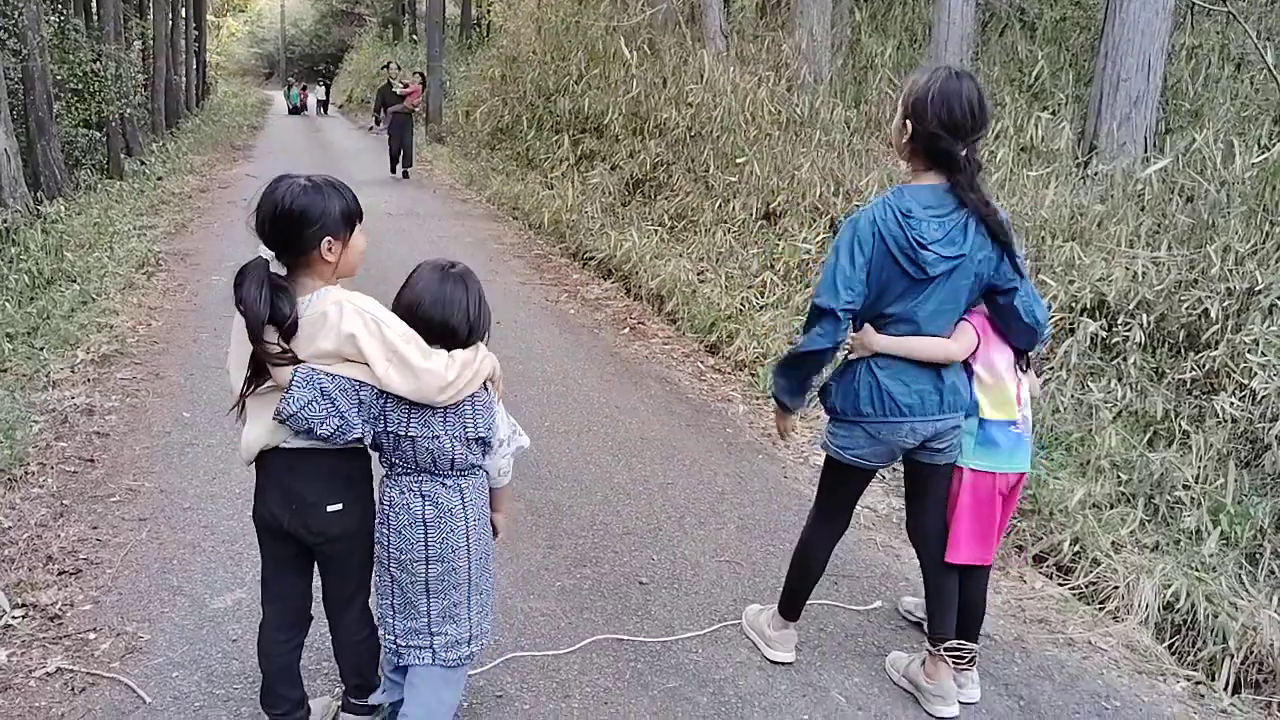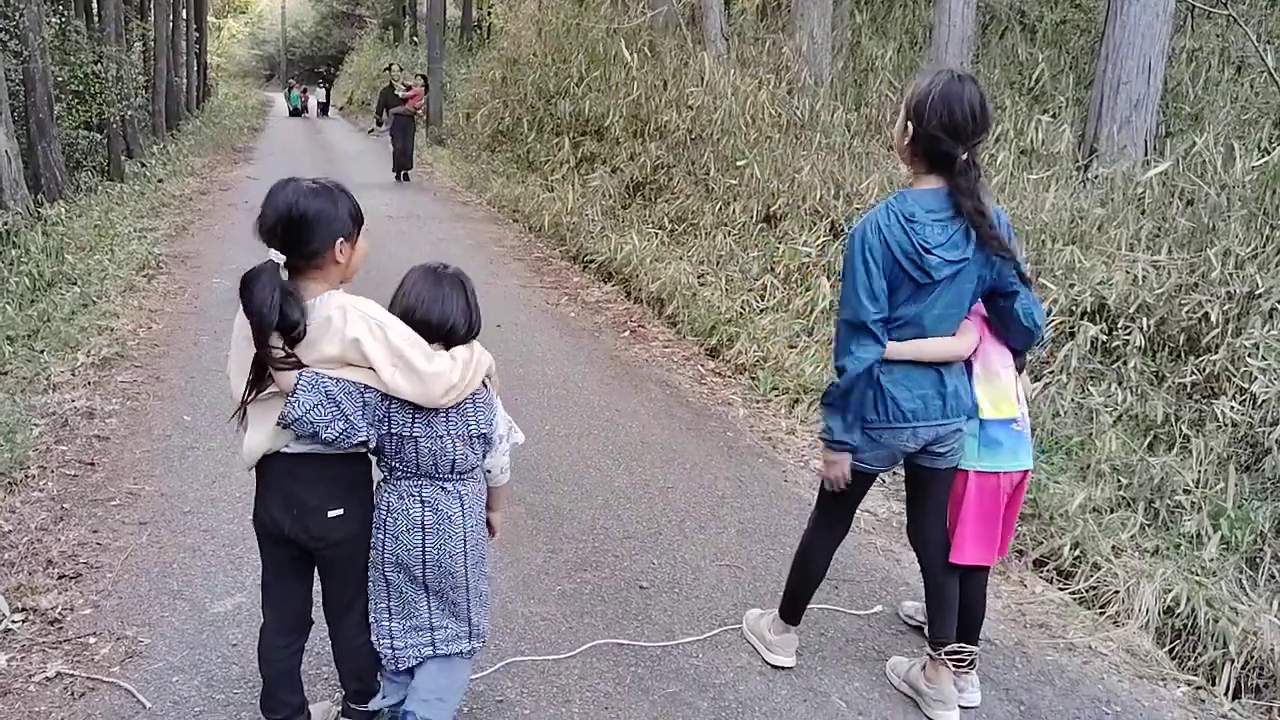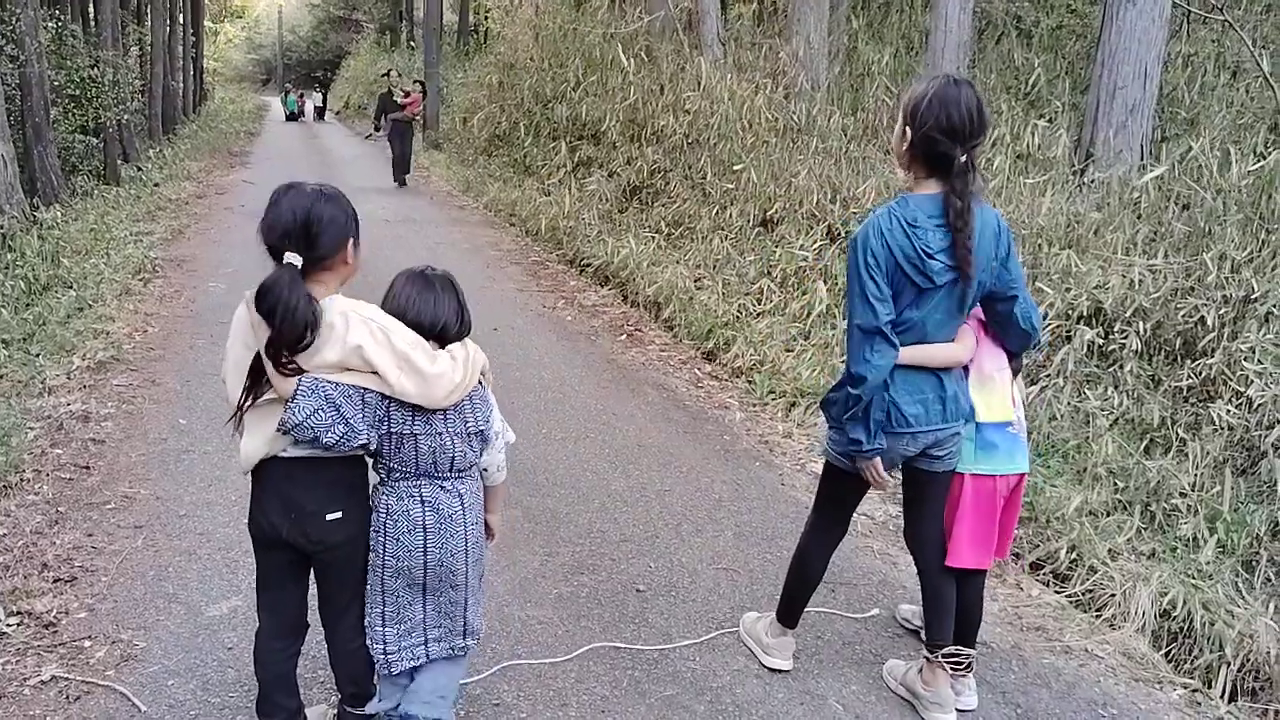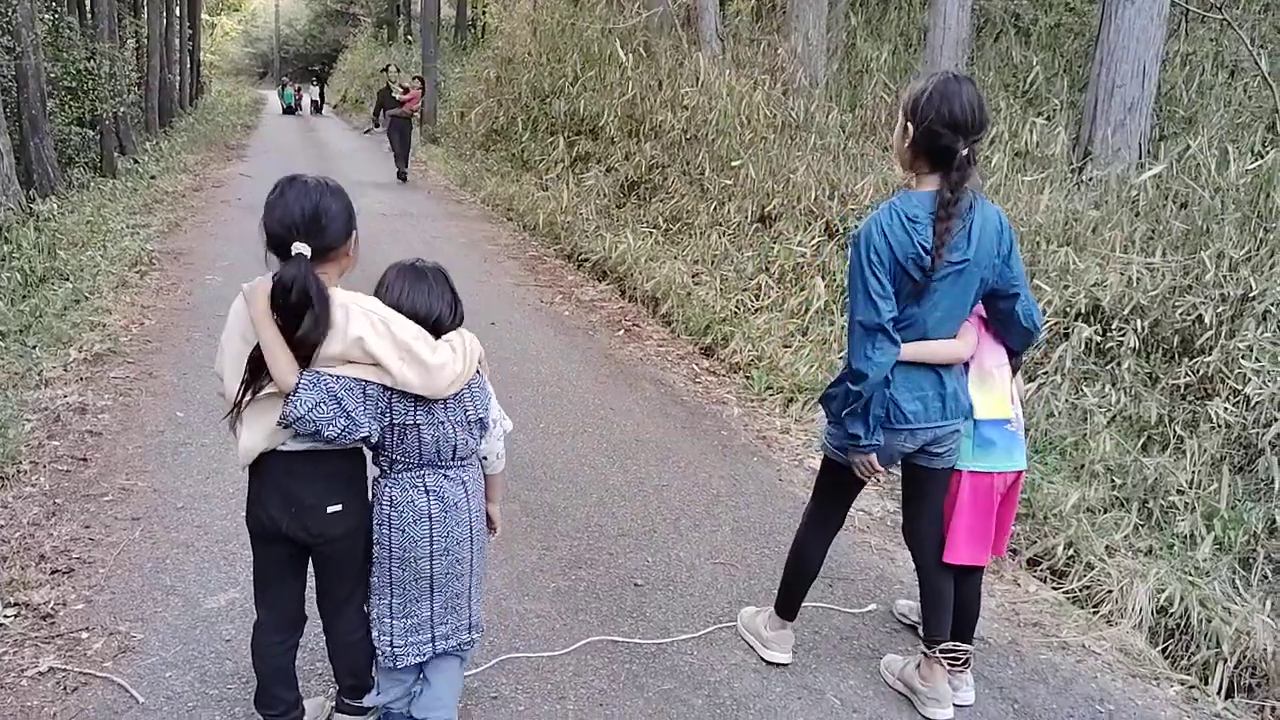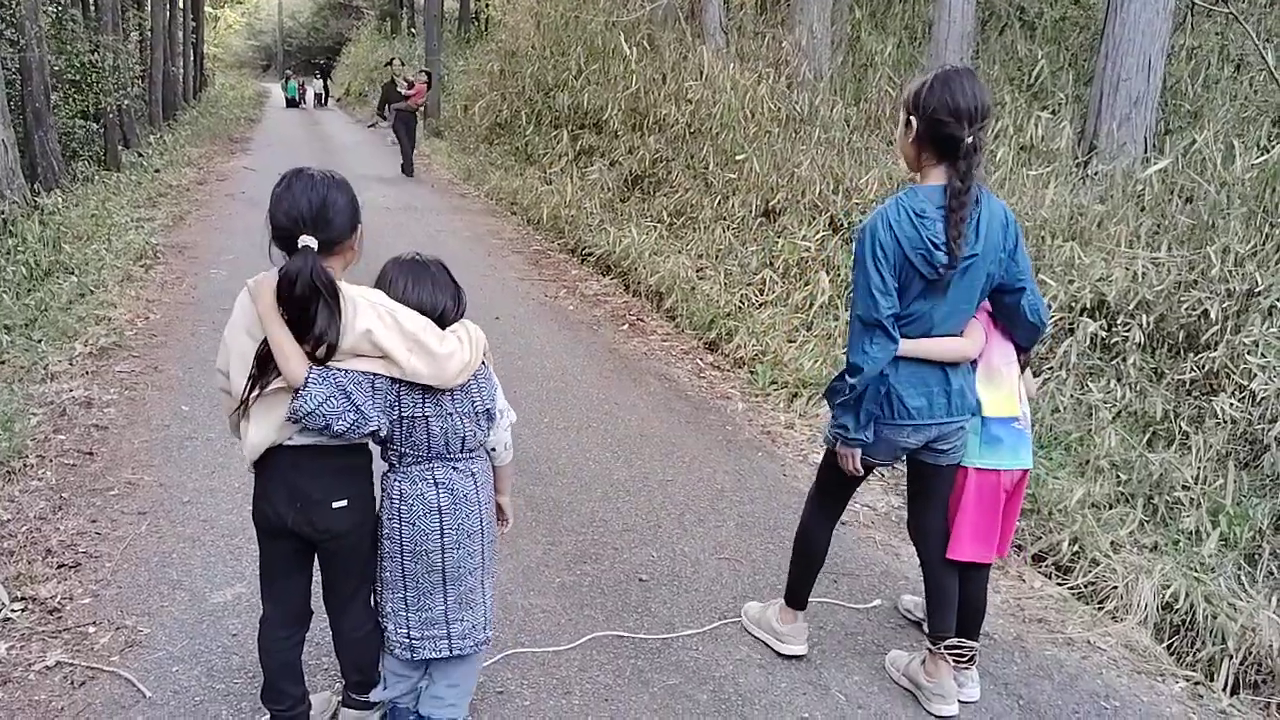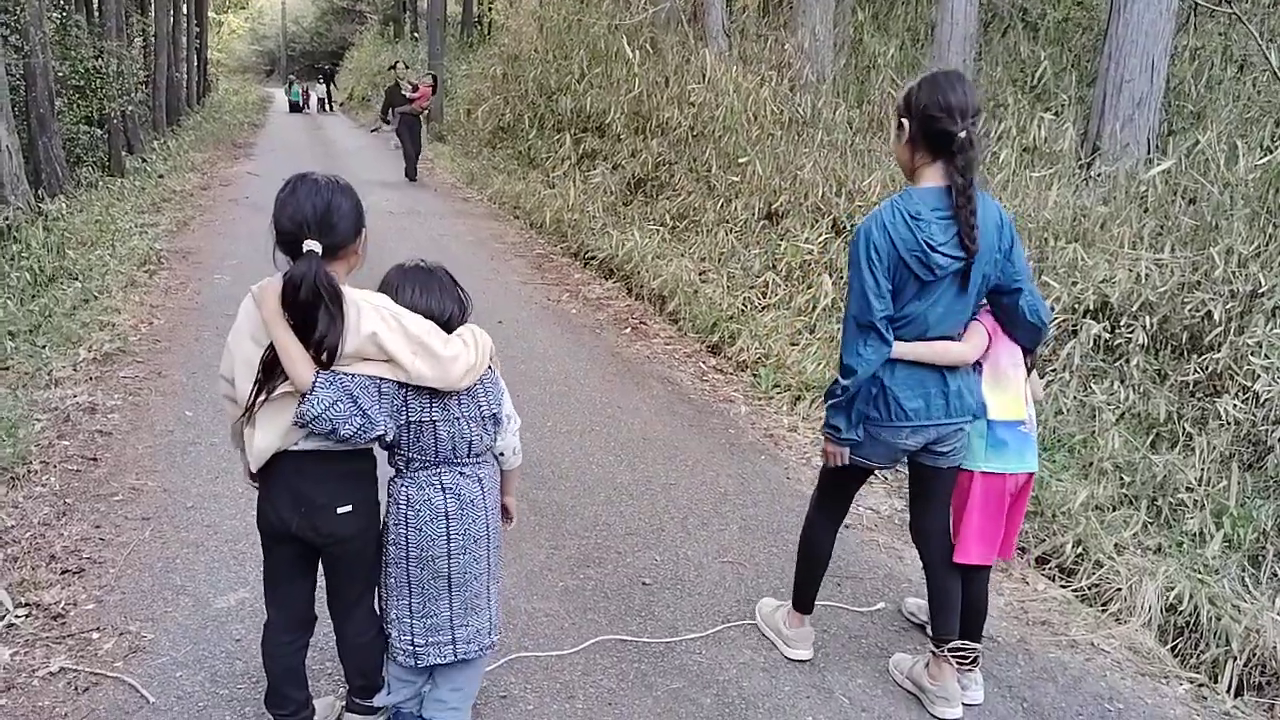
dt=0.1s
person 1, frame 1
left shoulder: (873, 222)
right shoulder: (985, 219)
left elbow: (830, 321)
right elbow: (1019, 310)
left wrist: (789, 389)
right wrist: (1024, 350)
left hip: (877, 403)
right hip: (944, 405)
left knee: (828, 518)
right knee: (931, 529)
left ankle: (782, 625)
person 1, frame 2
left shoulder: (878, 227)
right shoulder: (986, 223)
left elbow: (859, 339)
right elbow: (1019, 313)
left wrist: (839, 435)
right wrist: (1021, 348)
left hip: (881, 409)
right hip: (945, 409)
left knee: (829, 522)
right knee: (933, 534)
left ankle: (783, 630)
person 1, frame 3
left shoulder: (880, 231)
right shoulder: (989, 227)
left elbow: (870, 346)
right elbow: (1016, 317)
left wrist: (863, 439)
right wrist: (1010, 354)
left hip: (886, 414)
right hip: (945, 413)
left knee: (827, 525)
right knee: (929, 538)
left ankle: (779, 633)
person 1, frame 4
left shoulder: (882, 229)
right shoulder: (991, 224)
left elbow: (871, 343)
right elbow: (1017, 315)
left wrist: (861, 434)
right wrist: (1008, 354)
left hip: (885, 410)
right hip: (945, 411)
left knee: (823, 517)
right knee: (928, 533)
left ankle: (778, 626)
person 1, frame 5
left shoulder: (887, 223)
right shoulder: (996, 218)
left elbow: (872, 337)
right elbow: (1024, 309)
left wrist: (849, 425)
right wrist: (1020, 347)
left hip: (890, 404)
right hip: (951, 406)
left knee: (824, 506)
right knee: (932, 527)
left ankle: (789, 618)
person 1, frame 6
left shoulder: (882, 225)
right shoulder: (992, 219)
left elbow: (866, 338)
right elbow: (1025, 311)
left wrist: (842, 423)
right wrist: (1023, 350)
left hip: (888, 407)
right hip: (951, 408)
left knee: (826, 510)
right knee: (934, 530)
left ankle: (798, 622)
person 2, frame 1
left shoulder: (256, 303)
right shoulder: (354, 317)
left elbow: (246, 382)
right elbow: (434, 378)
right wrist: (483, 360)
left hip: (273, 481)
right hip: (337, 485)
left knee: (281, 609)
right knee: (349, 606)
person 2, frame 2
left shoulder: (258, 307)
right shoulder: (356, 322)
left elbow: (245, 387)
right elbow: (438, 381)
right wrist: (480, 358)
left hip: (274, 486)
right hip: (338, 490)
left knee: (282, 614)
right knee: (349, 611)
person 2, frame 3
left shoulder: (253, 311)
right shoulder: (357, 326)
left elbow: (238, 390)
right elbow: (437, 383)
right wrist: (472, 356)
left hip: (269, 490)
right hip: (334, 494)
left knee: (277, 618)
right knee: (345, 615)
person 2, frame 4
left shoulder: (250, 305)
right shoulder: (357, 318)
left elbow: (233, 384)
right elbow: (438, 372)
right wrist: (469, 345)
left hip: (267, 484)
right hip: (333, 486)
left knee: (276, 611)
right knee: (345, 607)
person 2, frame 5
left shoulder: (254, 299)
right shoulder: (365, 312)
left elbow: (231, 382)
right elbow: (448, 361)
right wrist: (472, 335)
left hip: (273, 479)
right hip: (339, 482)
left knee: (281, 606)
right knee: (351, 601)
person 2, frame 6
left shoulder: (258, 305)
right shoulder: (370, 316)
left elbow: (233, 389)
right elbow: (454, 364)
left wrist: (255, 455)
right wrist: (478, 340)
left hip: (277, 485)
right hip: (344, 487)
left knee: (285, 611)
right knee: (355, 607)
person 3, frame 1
left shoulder: (377, 388)
right shoulder: (478, 398)
left elbow: (295, 382)
right elbow: (499, 466)
right wrist: (499, 511)
left hip: (400, 522)
right hip: (461, 525)
left knee: (403, 616)
right knee: (449, 634)
person 3, frame 2
left shoulder: (379, 392)
right shoulder: (478, 397)
left elbow: (299, 387)
right elbow: (497, 467)
right wrist: (495, 510)
left hip: (397, 526)
right hip: (458, 527)
left knee: (400, 619)
right knee: (454, 628)
person 3, frame 3
left shoulder: (374, 396)
right shoulder: (473, 395)
left elbow: (297, 392)
right elbow: (492, 464)
right wrist: (491, 511)
left hip: (395, 528)
right hip: (457, 526)
left knee: (397, 621)
right knee: (452, 624)
person 3, frame 4
left shoulder: (373, 387)
right shoulder: (471, 383)
left elbow: (295, 384)
right elbow: (492, 454)
left wrist: (263, 313)
right wrist: (492, 502)
left hip: (398, 519)
right hip: (458, 518)
left knee: (396, 613)
right knee: (453, 619)
person 3, frame 5
left shoulder: (381, 381)
right shoulder: (477, 375)
left elbow: (304, 380)
right elbow: (499, 444)
left wrist: (268, 308)
right wrist: (502, 495)
left hip: (407, 512)
right hip: (469, 511)
left knee: (405, 607)
right knee: (463, 610)
person 3, frame 6
left shoulder: (388, 386)
right shoulder: (484, 378)
left elbow: (312, 384)
right elbow: (508, 449)
left wrist: (273, 315)
right wrist: (508, 495)
left hip: (414, 517)
right hip: (475, 516)
left knee: (410, 613)
right knee: (468, 616)
person 4, frame 1
left shoulder: (976, 319)
left elbow: (953, 350)
right elbow: (1031, 387)
left wrist: (881, 343)
left hip: (982, 453)
right hip: (1014, 452)
left knee: (970, 557)
right knee: (972, 552)
left ankle: (963, 668)
person 4, frame 2
left shoulder: (974, 319)
left elbow: (957, 348)
right elbow: (1021, 385)
left wrist: (887, 349)
left hip: (984, 455)
right hip: (1015, 452)
left knee: (972, 557)
right knee: (975, 550)
left ankle: (964, 671)
right ankle: (951, 616)
person 4, frame 3
left shoulder: (970, 322)
left elbow: (957, 353)
right elbow: (1019, 391)
left wrist: (891, 355)
left hip: (980, 458)
right hip: (1011, 456)
left knee: (970, 561)
right knee: (968, 553)
left ankle: (960, 674)
person 4, frame 4
left shoulder: (971, 319)
left elbow: (958, 349)
right elbow: (1017, 389)
left hip: (978, 456)
right hip: (1008, 453)
left knee: (967, 557)
right knee: (965, 550)
left ankle: (957, 669)
person 4, frame 5
left shoulder: (979, 319)
left elbow: (965, 348)
right elbow: (1030, 387)
left wrist: (896, 346)
left hip: (984, 452)
right hip: (1014, 449)
left knee: (972, 553)
right knee: (973, 546)
left ankle: (963, 667)
person 4, frame 6
left shoulder: (983, 321)
left elbow: (964, 352)
right elbow: (1036, 390)
left wrist: (893, 348)
left hip: (988, 456)
right hip: (1019, 453)
left knee: (975, 555)
right knee: (974, 548)
left ankle: (967, 669)
